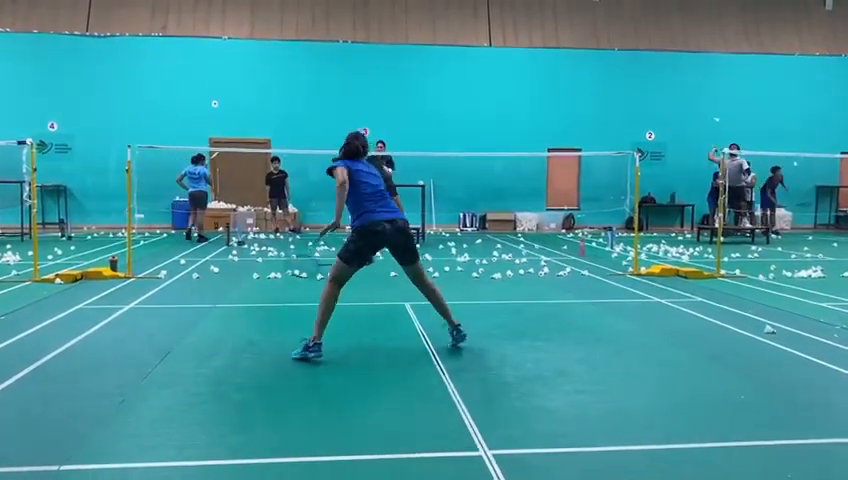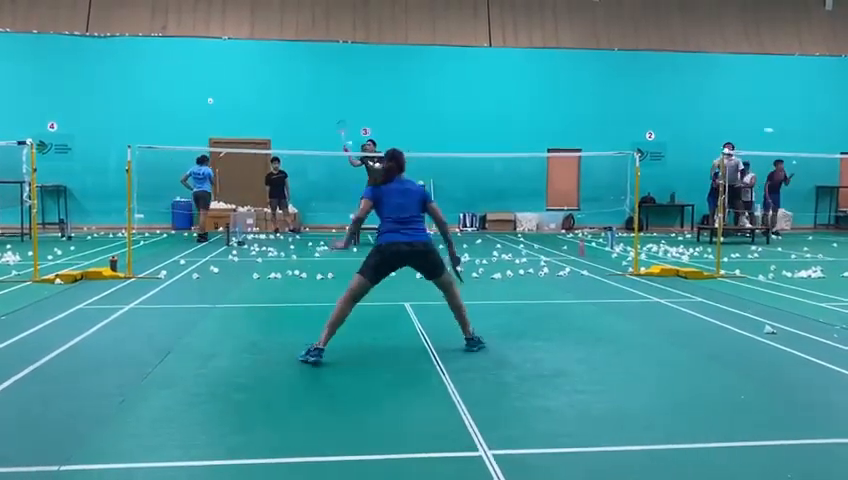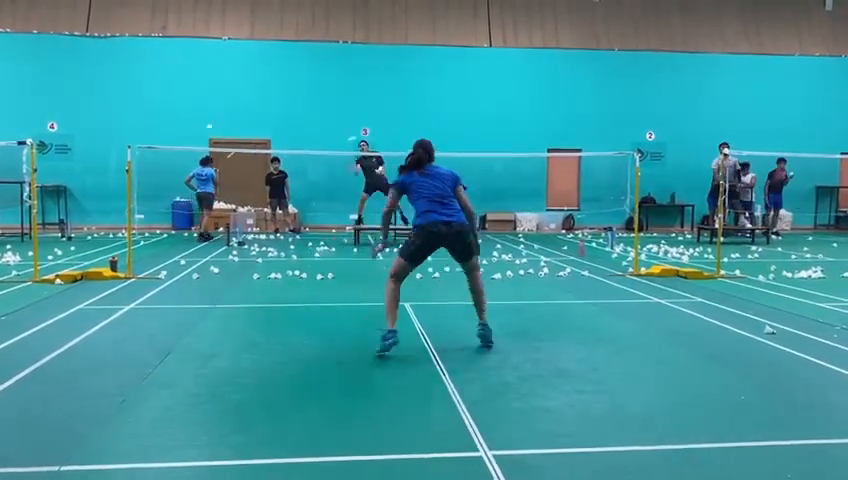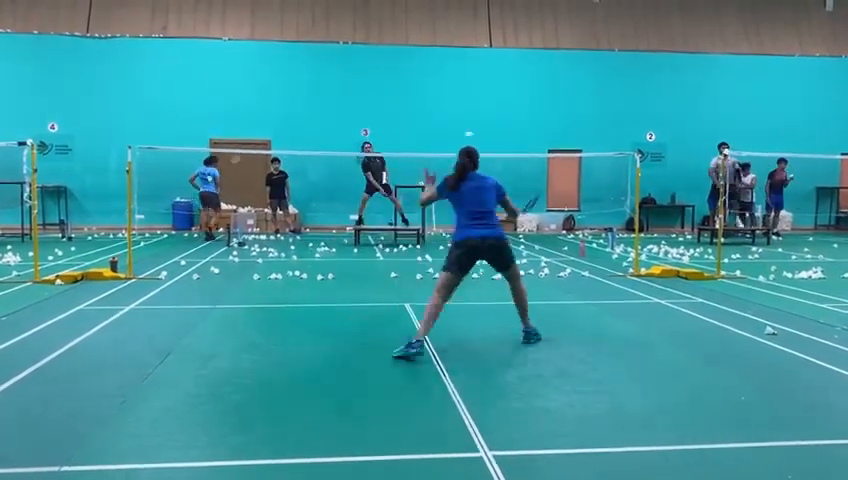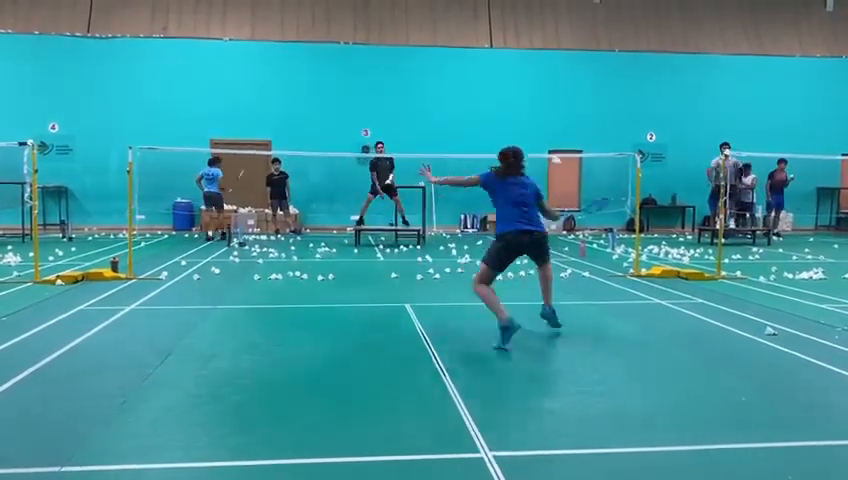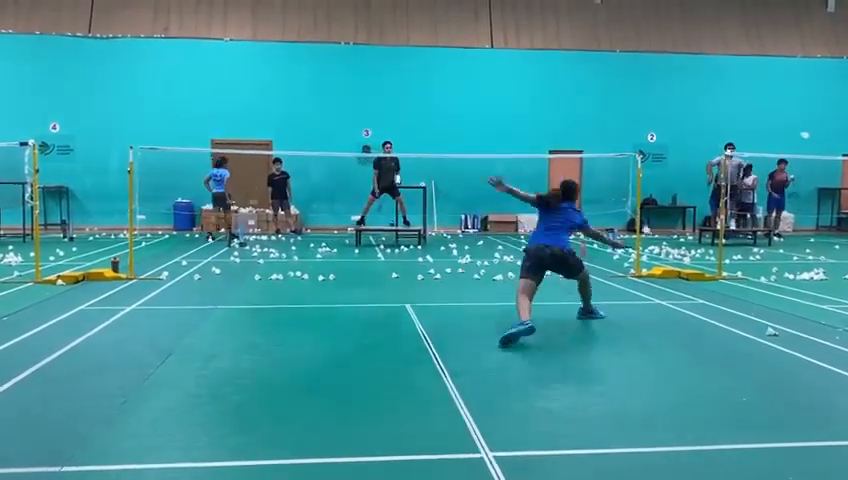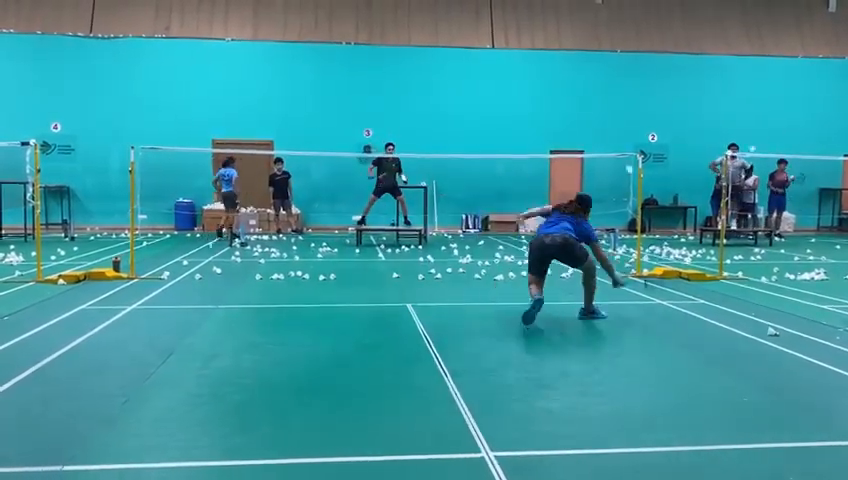
dt=0.2s
person 1, frame 1
left shoulder: (341, 165)
right shoulder: (373, 170)
left elbow: (342, 182)
left wrist: (337, 218)
right wrist: (370, 251)
left hip: (369, 228)
right hip: (398, 225)
left knee: (334, 281)
right knee: (422, 280)
left ankle: (315, 343)
right ankle: (454, 328)
person 1, frame 2
left shoulder: (376, 188)
right shoulder: (419, 189)
left elbow: (359, 217)
right elbow: (441, 222)
left wrist: (347, 242)
right wrist: (452, 250)
left hip: (389, 247)
right hip: (421, 246)
left knee: (350, 296)
right knee: (449, 288)
left ankle: (319, 348)
right ankle: (470, 337)
person 1, frame 3
left shoulder: (404, 177)
right shoulder: (450, 174)
left elbow: (388, 210)
right elbow: (467, 208)
left wrist: (384, 239)
right wrist: (475, 236)
left hip: (426, 229)
right hip: (457, 228)
left knee: (394, 278)
right knee: (474, 275)
left ankle: (390, 332)
right ankle: (483, 325)
person 1, frame 4
left shoulder: (450, 183)
right shoulder: (492, 183)
left elbow: (423, 201)
right elbow: (513, 213)
left wrist: (429, 185)
right wrist: (511, 214)
left hip: (465, 243)
right hip: (494, 241)
left knee: (440, 293)
right knee: (515, 280)
left ankle: (418, 341)
right ankle: (528, 330)
person 1, frame 5
left shoulder: (493, 177)
right shoulder: (531, 183)
left elbow: (460, 182)
right elbow: (547, 213)
left wrist: (433, 180)
right wrist: (557, 216)
left hip: (508, 236)
right hip: (536, 235)
left knee: (480, 284)
right knee: (544, 264)
left ankle: (505, 322)
right ankle: (547, 308)
person 1, frame 6
left shoulder: (547, 203)
right shoulder: (577, 215)
left elbow: (526, 197)
right elbow: (595, 234)
right wrist: (613, 243)
left hip: (535, 251)
right hip: (560, 252)
left knee: (523, 295)
right knee: (583, 276)
left ankle: (525, 322)
right ankle: (587, 309)
person 1, frame 7
left shoulder: (557, 210)
right shoulder: (585, 226)
left elbow: (540, 210)
right elbow: (601, 257)
right wrist: (614, 277)
left hip: (539, 243)
right hip: (564, 241)
left knee: (534, 285)
right knee: (590, 268)
left ankle: (537, 298)
right ankle: (588, 309)
